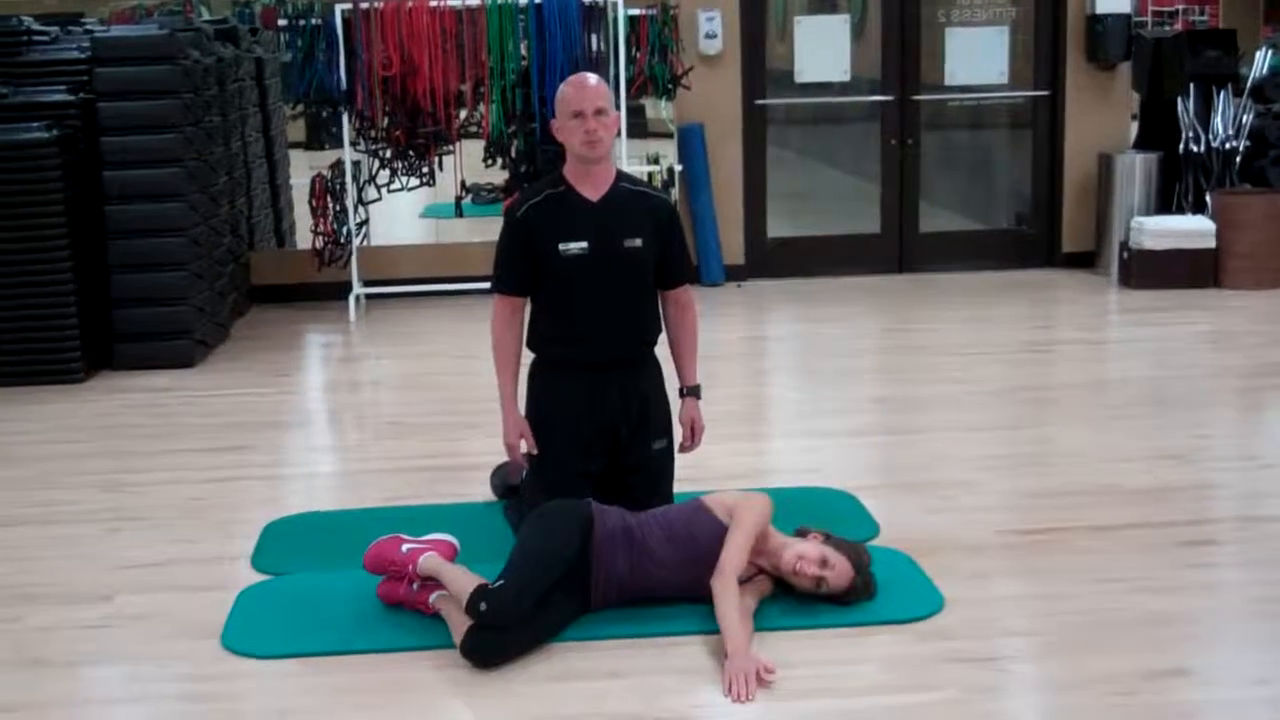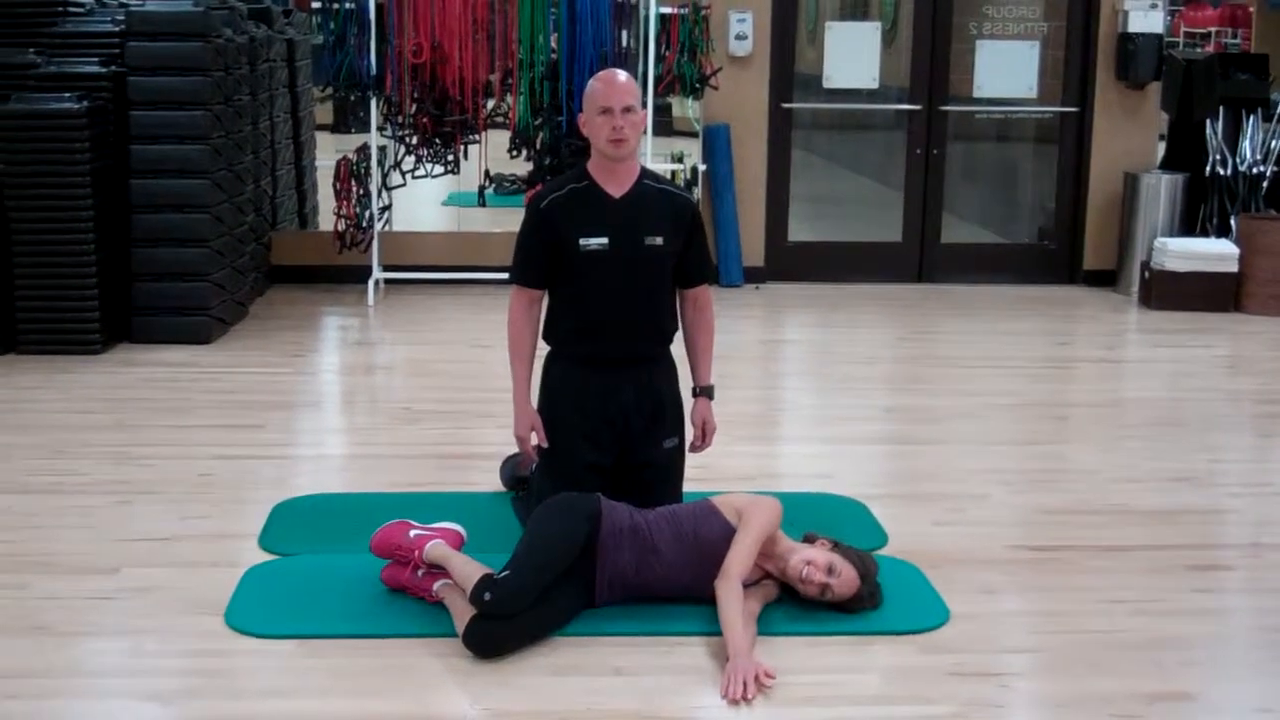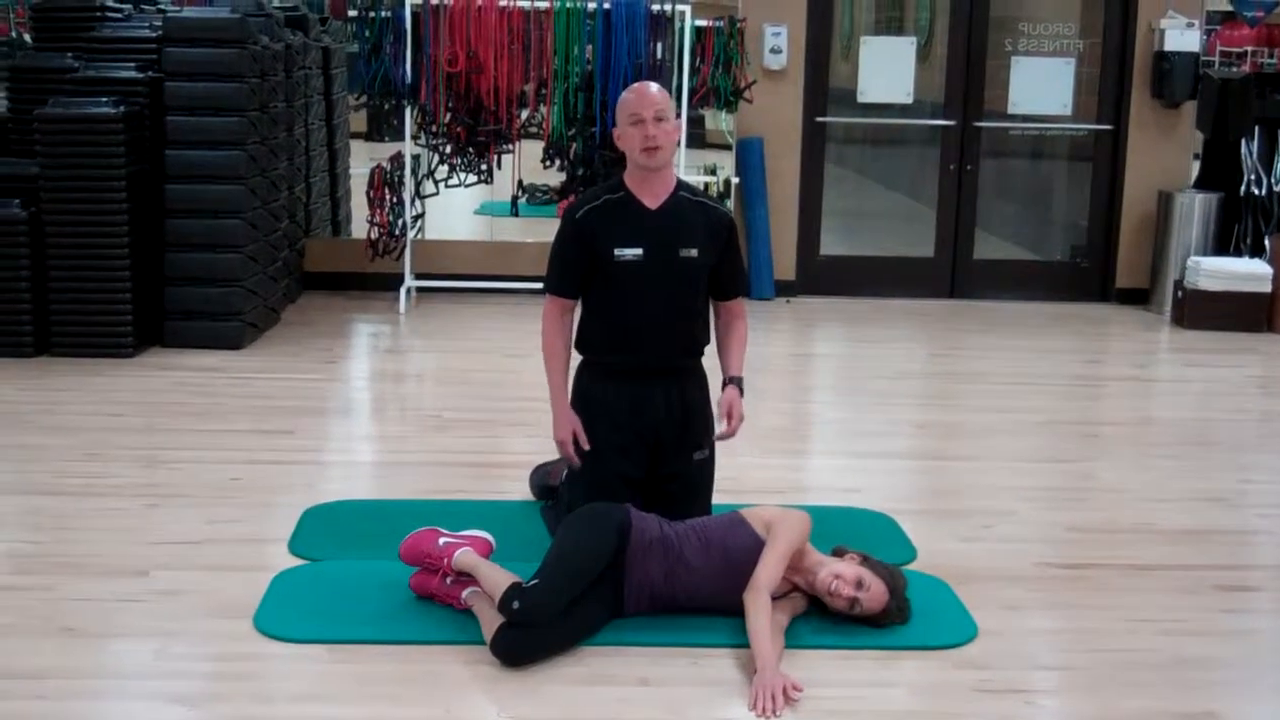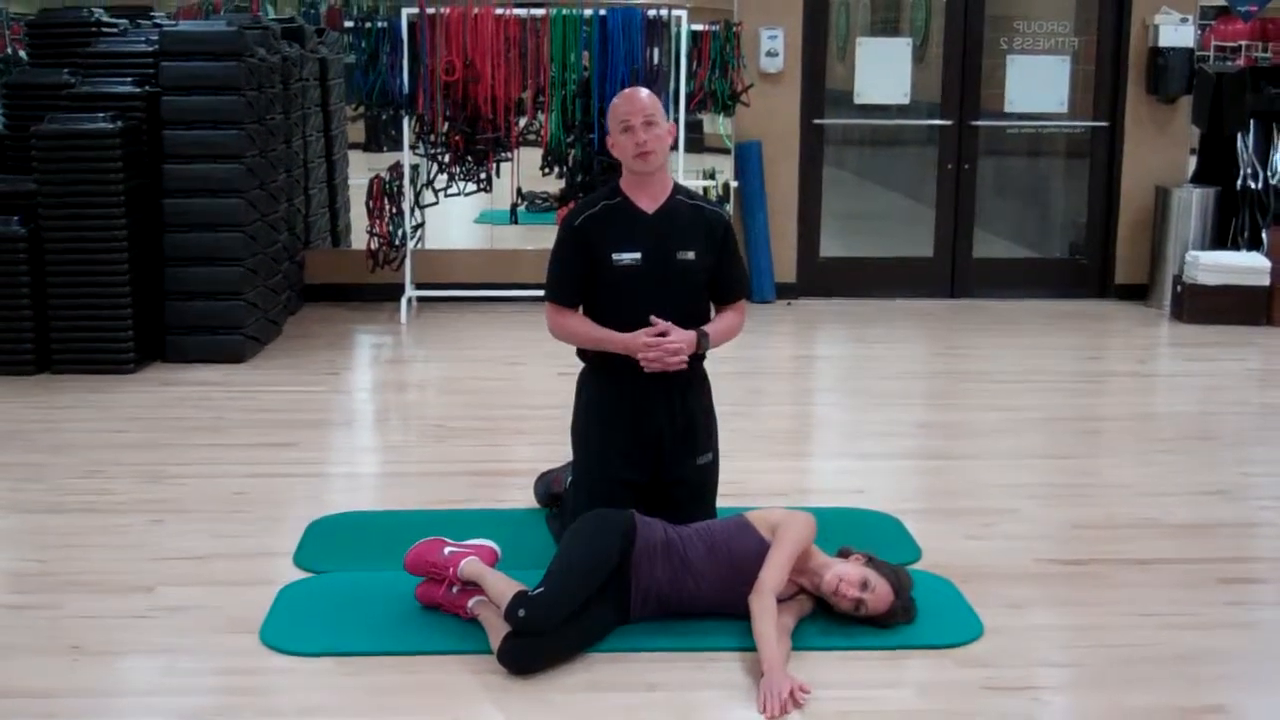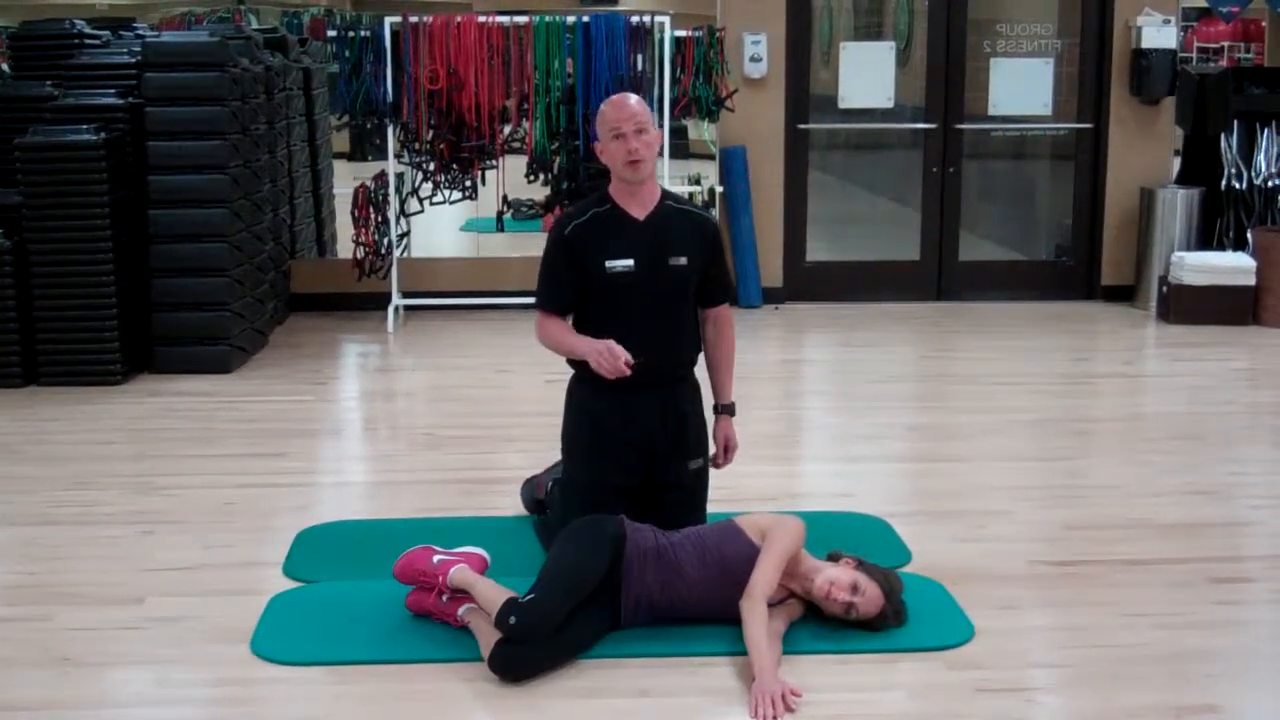
dt=1s
person 1, frame 1
left shoulder: (761, 584)
right shoulder: (757, 507)
left elbow: (737, 602)
right elbow: (723, 576)
left wrist: (740, 650)
right wrist: (739, 652)
left hip: (589, 594)
right hip: (576, 531)
left knee: (485, 651)
right knee: (499, 610)
left ankle: (431, 593)
right ankle: (425, 559)
person 1, frame 2
left shoulder: (766, 589)
right shoulder: (767, 509)
left elbow: (741, 606)
right elbow: (728, 579)
left wrist: (741, 655)
right wrist: (739, 655)
left hip: (593, 588)
right hip: (585, 522)
left knee: (487, 641)
right knee: (503, 597)
left ankle: (437, 582)
right ankle: (431, 546)
person 1, frame 3
left shoulder: (795, 601)
right shoulder: (796, 523)
left elbow: (770, 618)
right elbow: (756, 592)
left wrist: (767, 669)
right wrist: (767, 667)
left hip: (622, 598)
right hip: (615, 534)
left knee: (515, 647)
right knee: (531, 607)
left ankle: (466, 590)
right ankle: (460, 553)
person 1, frame 4
left shoulder: (800, 604)
right shoulder: (800, 525)
left elbow: (775, 622)
right elbow: (760, 595)
left wrist: (774, 672)
right wrist: (774, 671)
left hip: (627, 605)
right hip: (619, 539)
right knee: (537, 614)
left ankle: (471, 598)
right ankle: (465, 562)
person 1, frame 5
left shoulder: (791, 608)
right shoulder: (790, 530)
left elbow: (766, 626)
right elbow: (752, 599)
left wrist: (766, 676)
right wrist: (765, 676)
left hip: (619, 611)
right hip: (610, 545)
right knee: (528, 623)
left ankle: (462, 607)
right ankle: (454, 571)
person 2, frame 1
left shoulder: (654, 207)
right shoulder: (529, 213)
left elbow: (677, 300)
right elbow: (508, 311)
left wrist: (690, 391)
right wrist: (510, 408)
left hip: (639, 385)
right hip: (560, 389)
right ankle: (516, 481)
person 2, frame 2
left shoulder: (677, 206)
right shoulder: (551, 206)
left elbow: (696, 301)
right elbow: (525, 303)
left wrist: (703, 392)
right wrist: (521, 400)
left hip: (653, 384)
right hip: (573, 383)
right ankle: (528, 475)
person 2, frame 3
left shoulder: (713, 218)
right shoulder: (587, 216)
left elbow: (730, 309)
right elbow: (557, 310)
left wrist: (733, 380)
right wrist: (560, 402)
left hip: (683, 394)
right hip: (604, 392)
right ankle: (559, 482)
person 2, frame 4
left shoulder: (710, 221)
right shoulder: (585, 222)
left elbow: (734, 312)
right elbow: (559, 319)
left wrist: (695, 339)
right wrist: (628, 342)
left hip: (685, 397)
right hip: (608, 396)
right ankle: (565, 489)
person 2, frame 5
left shoulder: (698, 226)
right shoulder: (574, 230)
left elbow: (716, 320)
right elbow: (548, 325)
left wrist: (725, 409)
right wrist: (590, 348)
left hip: (677, 403)
right hip: (600, 405)
right ankle: (553, 491)
